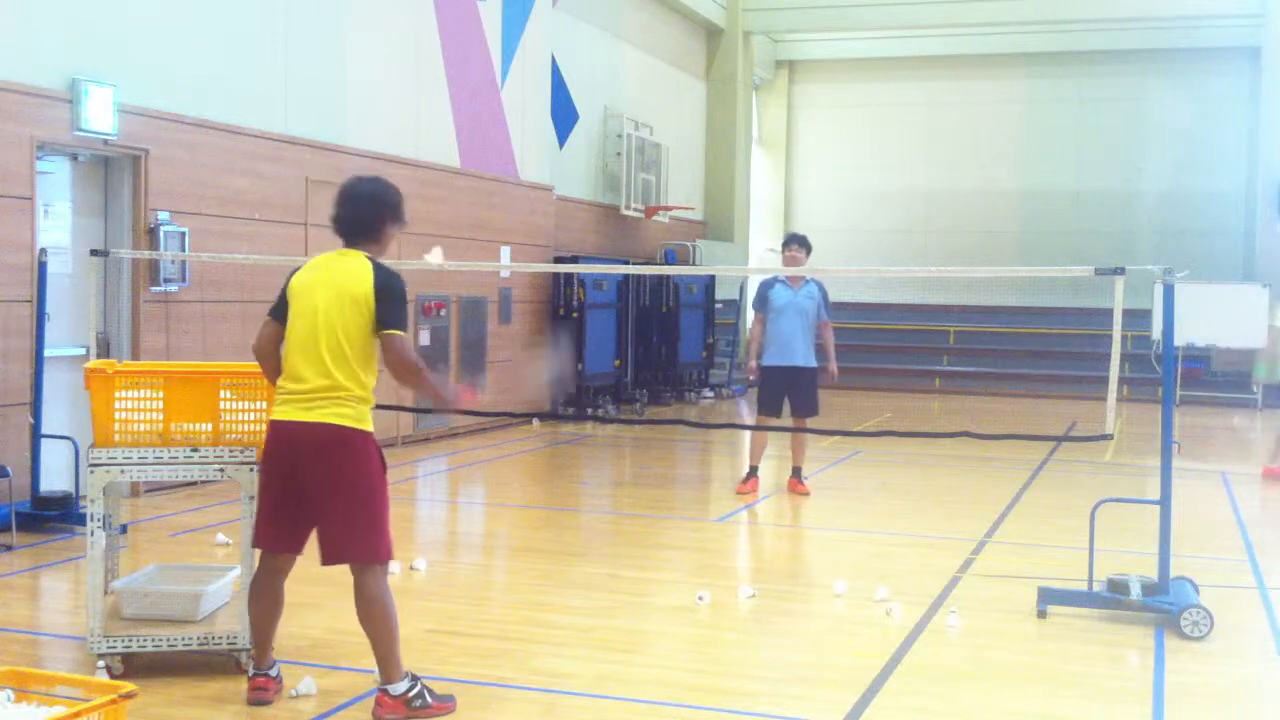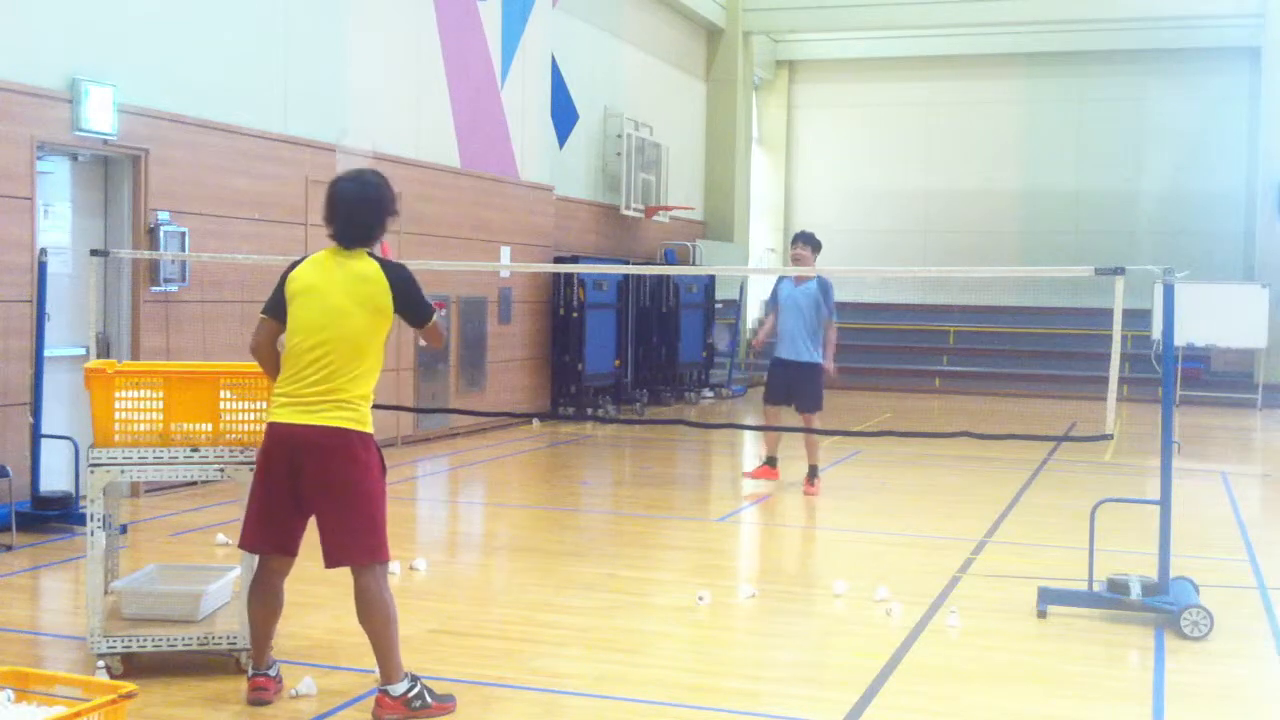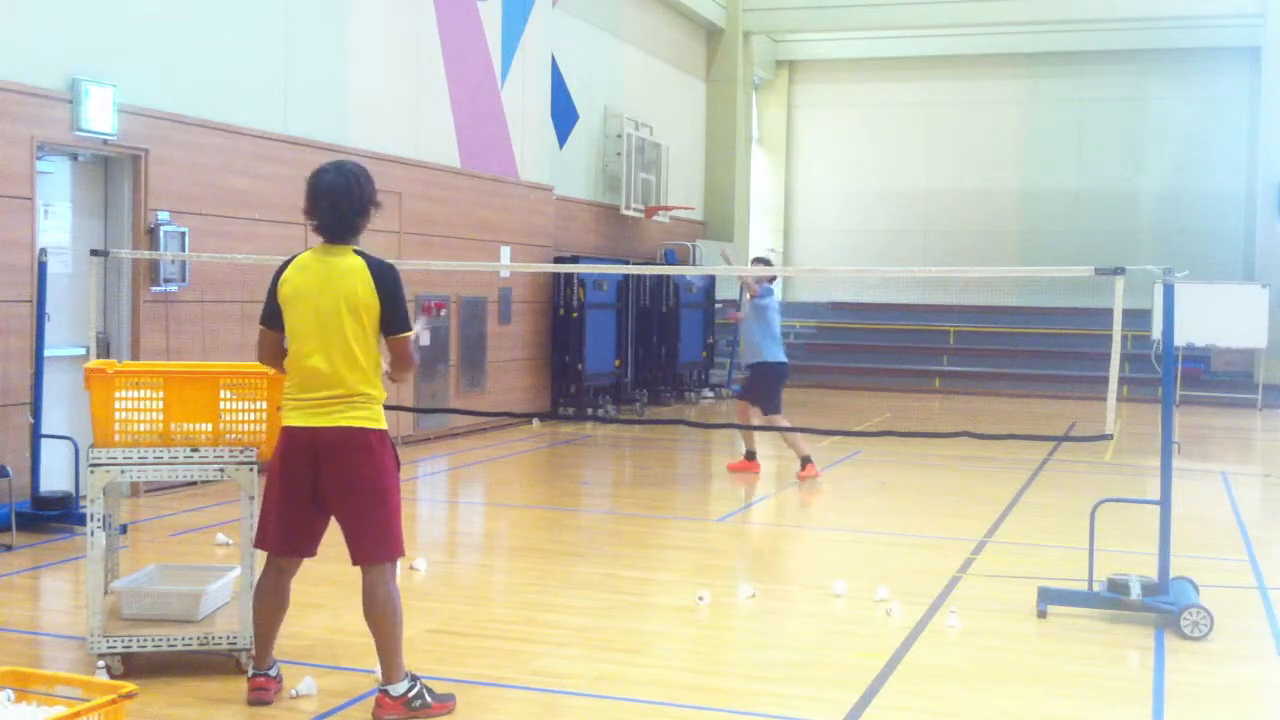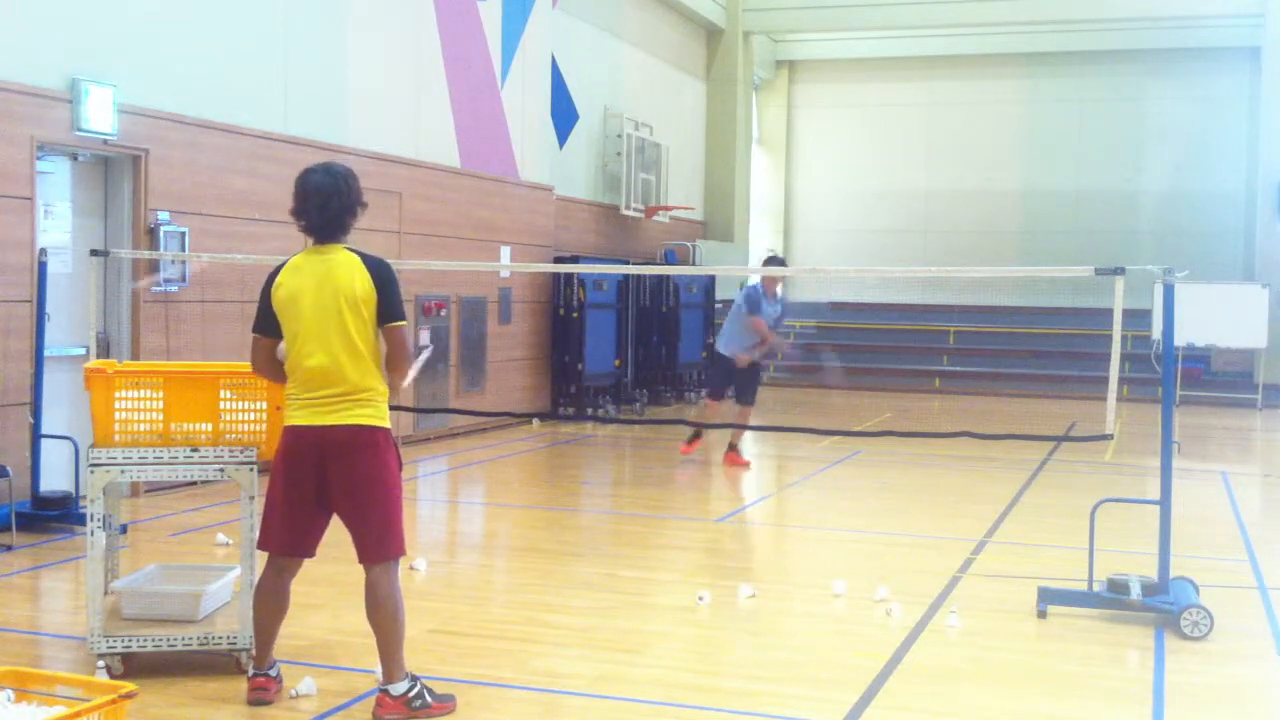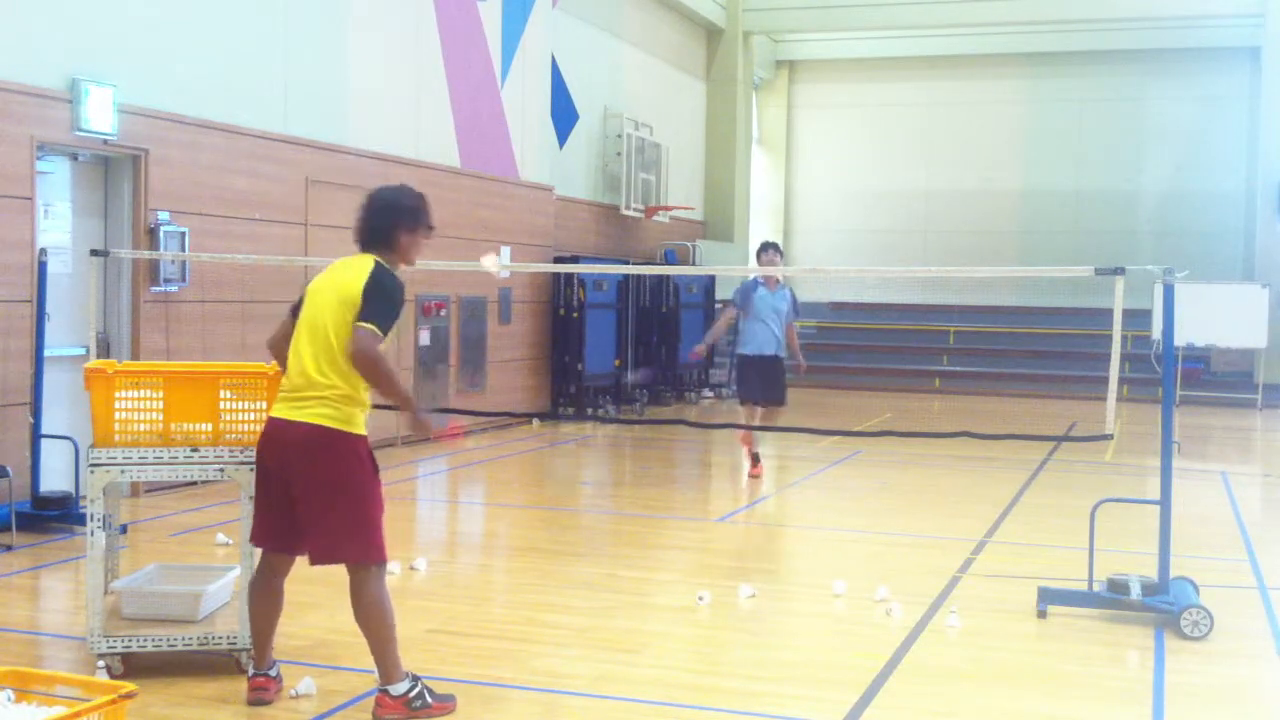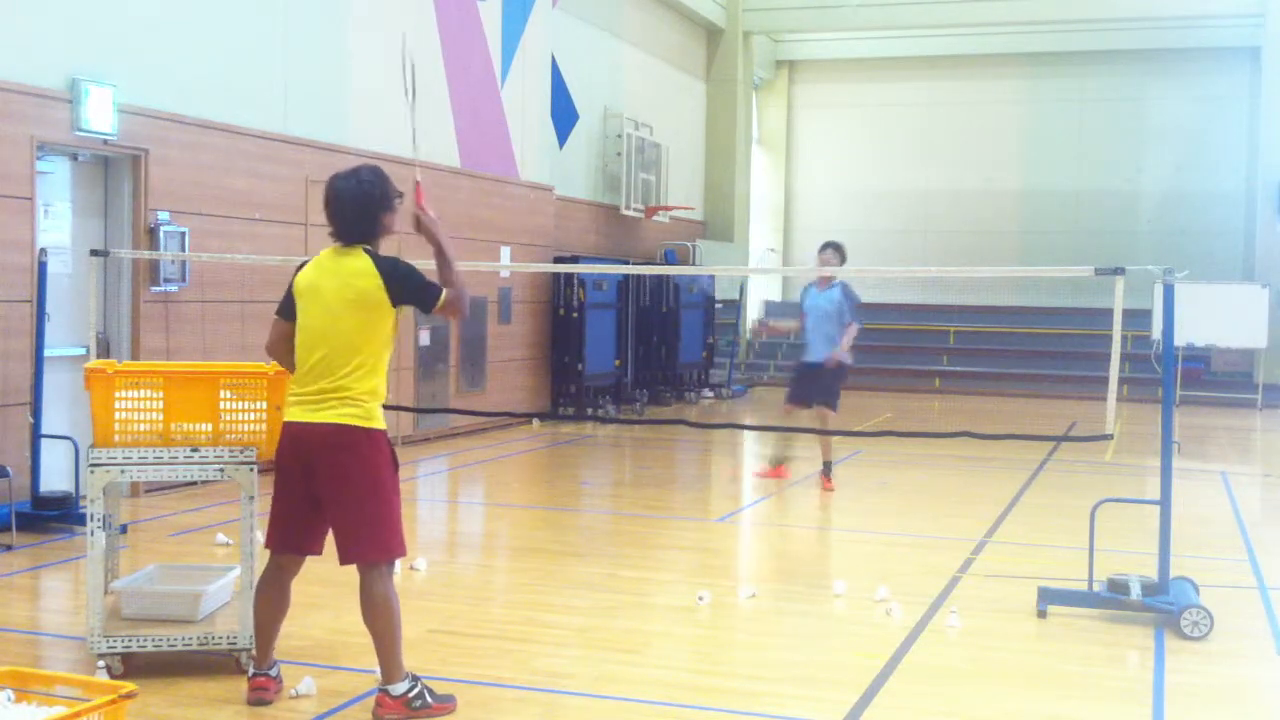
dt=0.7s
person 1, frame 1
left shoulder: (304, 273)
right shoulder: (383, 279)
left elbow: (264, 349)
right elbow: (397, 360)
right wrist: (435, 392)
left hip: (285, 427)
right hip: (343, 432)
left knee: (274, 558)
right knee: (368, 566)
left ankle: (261, 672)
person 1, frame 2
left shoulder: (299, 270)
right shoulder: (391, 276)
left elbow: (260, 346)
right elbow: (436, 337)
left hip: (283, 430)
right hip: (343, 435)
left knee: (272, 560)
right knee: (368, 566)
left ankle: (261, 673)
person 1, frame 3
left shoulder: (288, 272)
right shoulder: (378, 274)
left elbow: (268, 353)
right elbow: (405, 362)
right wrist: (388, 373)
left hip: (298, 431)
right hip: (358, 433)
left knee: (281, 561)
right knee: (378, 565)
left ankle: (261, 672)
person 1, frame 4
left shoulder: (281, 277)
right shoulder: (372, 271)
left elbow: (262, 362)
right elbow: (401, 355)
right wrist: (386, 384)
left hip: (301, 432)
right hip: (361, 431)
left knee: (282, 560)
right knee: (380, 564)
left ankle: (261, 673)
person 1, frame 5
left shoulder: (331, 273)
right shoulder: (384, 281)
left elbow: (277, 344)
right elbow: (360, 350)
right wrist: (411, 410)
left hip: (281, 425)
right hip: (331, 433)
left knee: (274, 557)
right knee: (365, 566)
left ankle: (261, 672)
person 1, frame 6
left shoulder: (307, 271)
right shoulder: (386, 272)
left elbow: (277, 346)
right elbow: (457, 305)
right wrist: (437, 240)
left hip: (298, 428)
right hip: (354, 432)
left knee: (284, 558)
right knee: (376, 564)
left ankle: (262, 672)
person 2, frame 1
left shoulder: (817, 289)
right shoulder: (768, 286)
left elbow: (825, 327)
right elbow: (758, 323)
left wrist: (831, 359)
right wrist: (752, 357)
left hip: (804, 365)
right hip: (772, 364)
left knee: (800, 421)
right knee: (763, 419)
left ankle: (796, 476)
right ankle: (752, 475)
person 2, frame 2
left shoulder: (822, 285)
right shoulder: (782, 282)
left elbow: (830, 324)
left wrist: (829, 357)
right wrist: (763, 334)
left hip: (809, 362)
right hip: (781, 358)
left knee: (809, 416)
right knee: (771, 409)
left ankle: (812, 474)
right ankle: (770, 465)
person 2, frame 3
left shoulder: (765, 291)
right shoulder: (756, 301)
left elbow: (752, 288)
left wrist: (733, 266)
right wrist: (741, 319)
left hip: (770, 364)
right hip: (759, 364)
left knee: (772, 417)
right knee: (742, 406)
left ankle: (807, 462)
right ankle: (750, 459)
person 2, frame 4
left shoulder: (779, 306)
right shoulder: (751, 293)
left elbow: (767, 340)
right elbow: (759, 329)
left wrist: (751, 355)
right wrist: (775, 342)
left hip: (750, 361)
right hip: (725, 354)
left knee: (745, 408)
right knee: (711, 402)
left ankle: (732, 450)
right ankle: (695, 435)
person 2, frame 5
left shoulder: (788, 292)
right shoulder: (749, 288)
left elbow: (790, 326)
right elbow: (728, 317)
left wrist: (798, 355)
right wrist: (706, 343)
left hip: (776, 358)
right hip: (749, 356)
left knee: (776, 408)
right knee: (753, 408)
left ankle: (750, 436)
right ankle: (755, 460)
person 2, frame 6
left shoulder: (843, 291)
right shoulder: (808, 290)
left elbow: (853, 326)
left wrist: (841, 349)
right wrist: (776, 327)
left hip: (833, 363)
right hip: (809, 360)
left knee: (824, 413)
right knee: (790, 408)
left ankle: (826, 471)
right ankle: (778, 462)
